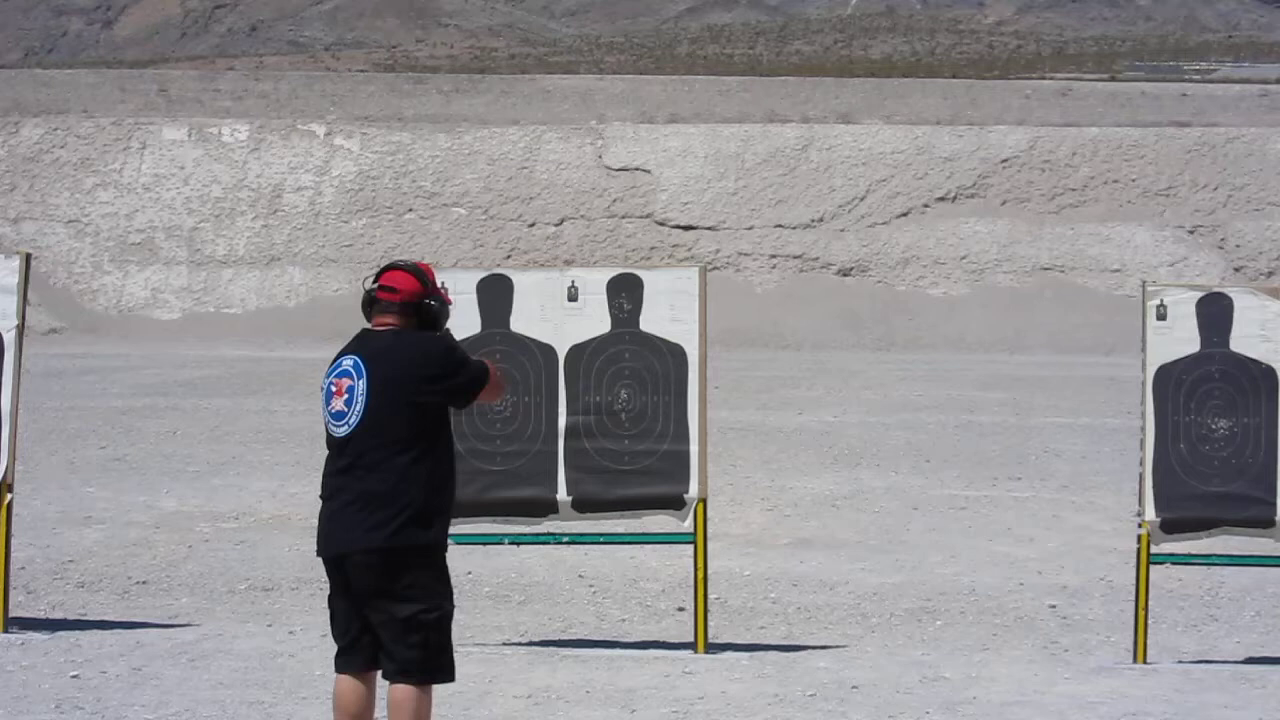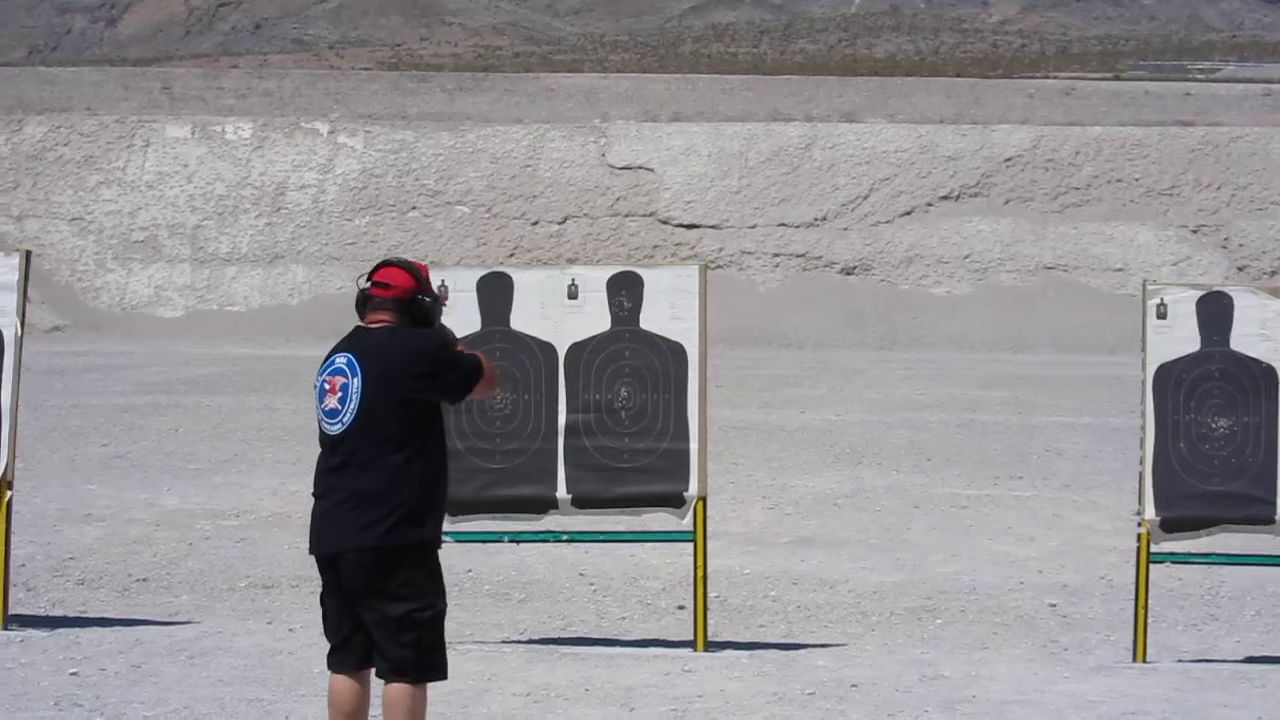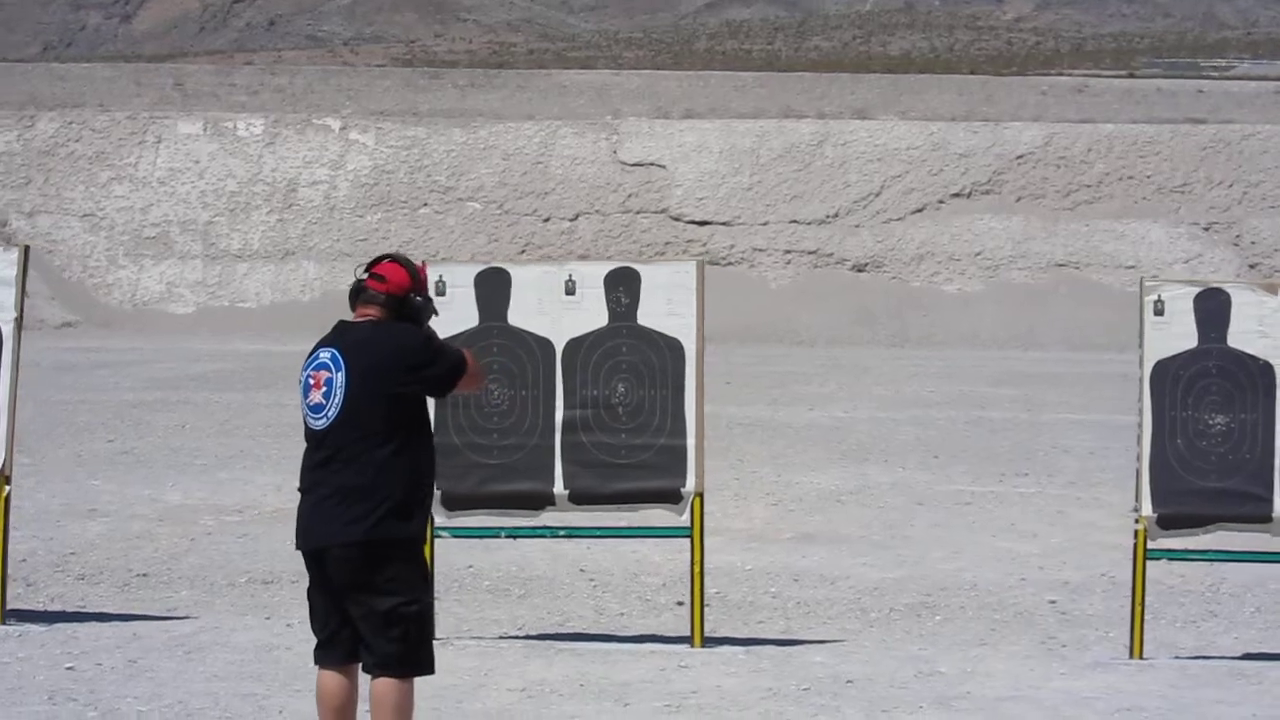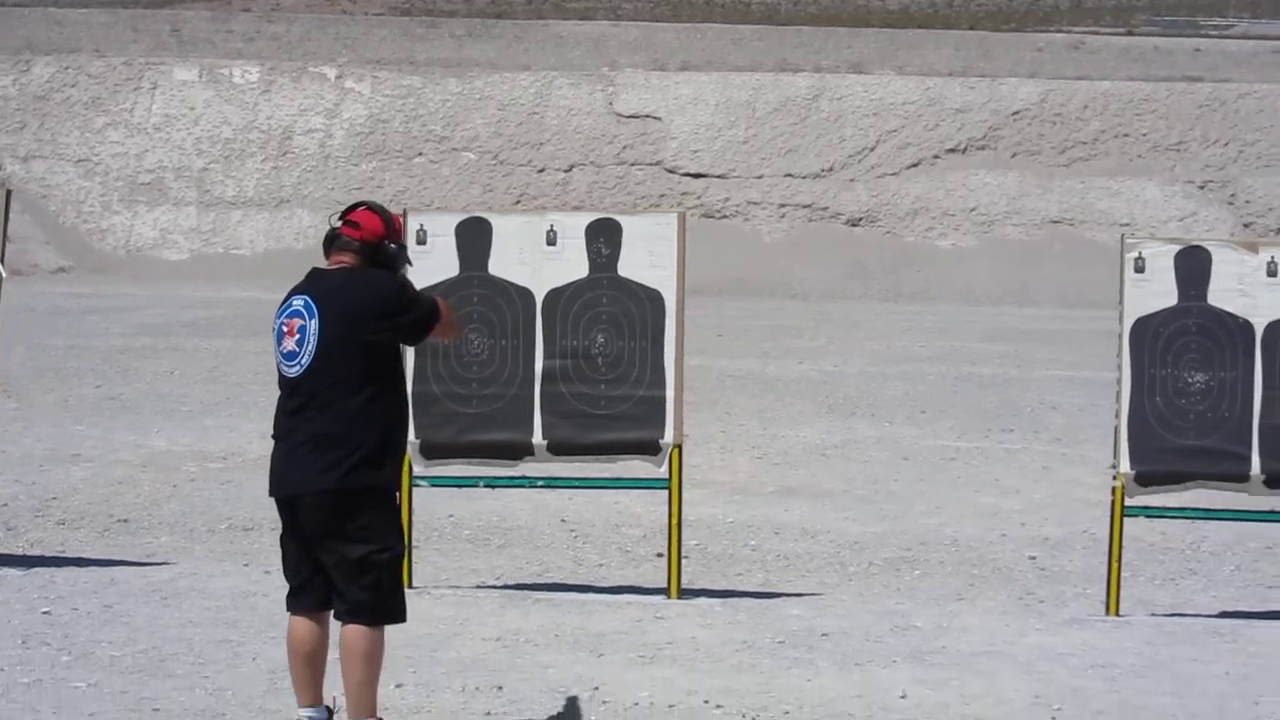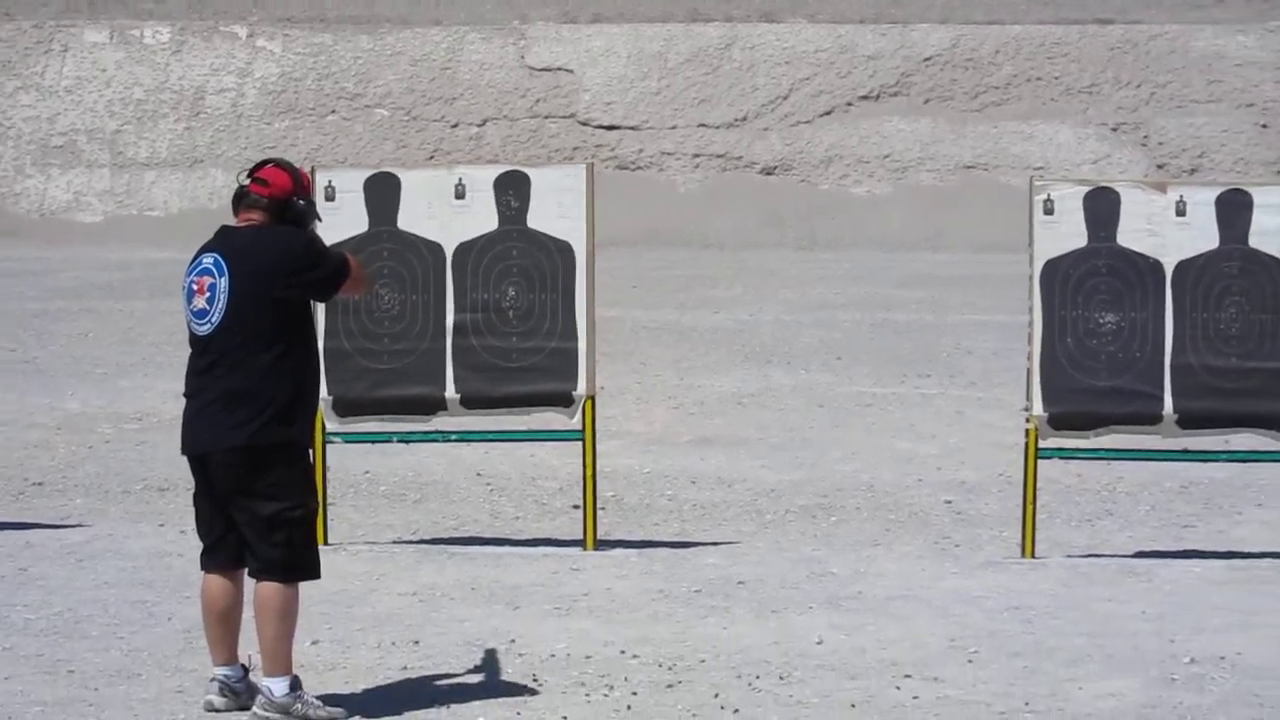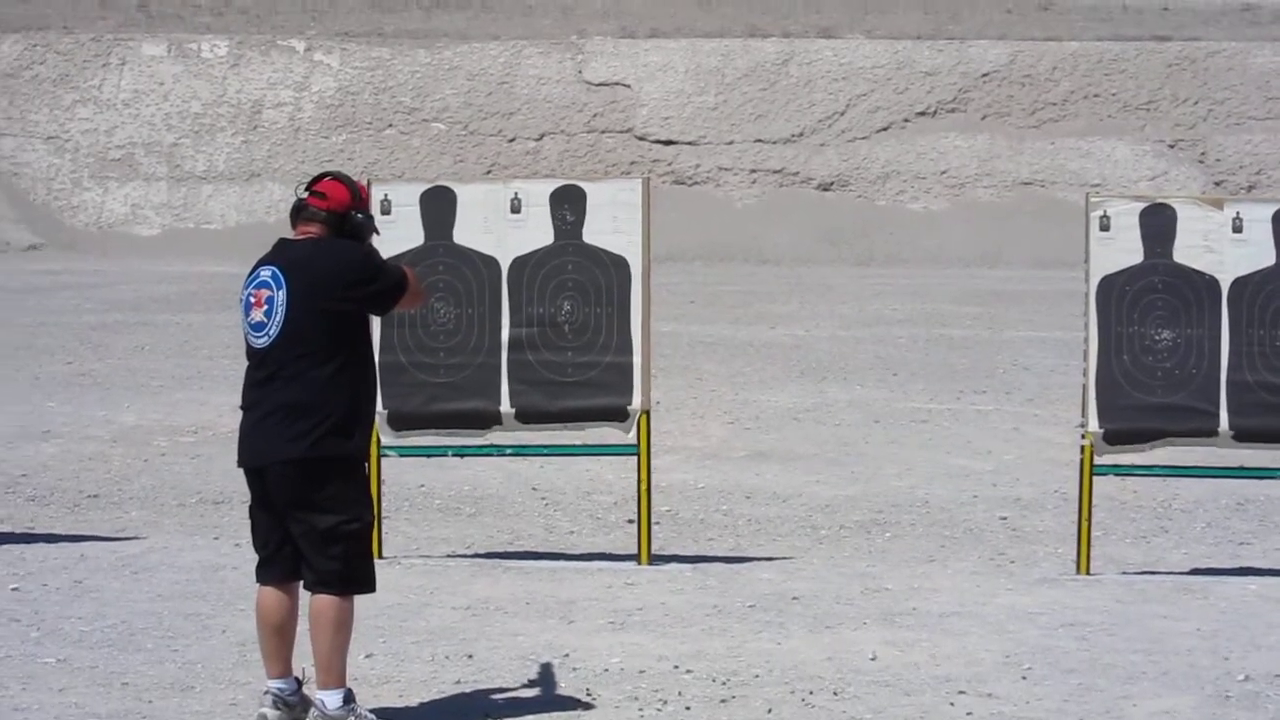
dt=0.4s
person 1, frame 1
left shoulder: (345, 358)
right shoulder: (425, 353)
right elbow: (493, 388)
right wrist: (450, 348)
left hip: (340, 538)
right hip: (399, 542)
left knee: (354, 663)
right knee: (411, 669)
person 1, frame 2
left shoulder: (338, 355)
right shoulder: (418, 350)
right elbow: (487, 381)
right wrist: (447, 342)
left hip: (333, 537)
right hip: (392, 540)
left knee: (348, 661)
right knee: (407, 667)
person 1, frame 3
left shoulder: (323, 349)
right shoulder: (402, 345)
right elbow: (472, 377)
right wrist: (429, 341)
left hip: (319, 532)
right hip: (378, 535)
left knee: (335, 656)
right knee: (393, 662)
person 1, frame 4
left shoulder: (296, 296)
right shoulder: (377, 291)
right elbow: (447, 326)
right wrist: (405, 290)
left hip: (293, 476)
right hip: (352, 480)
left knee: (307, 600)
right knee: (363, 608)
person 1, frame 5
left shoulder: (205, 255)
right shoulder: (285, 247)
right elbow: (355, 280)
right wrist: (312, 244)
left hip: (205, 434)
right hip: (262, 438)
left knee: (221, 560)
right knee: (277, 564)
person 1, frame 6
left shoulder: (264, 267)
right shoulder: (342, 261)
right elbow: (412, 294)
right wrist: (372, 259)
left hip: (262, 447)
right hip: (319, 450)
left knee: (277, 573)
right knee: (333, 577)
